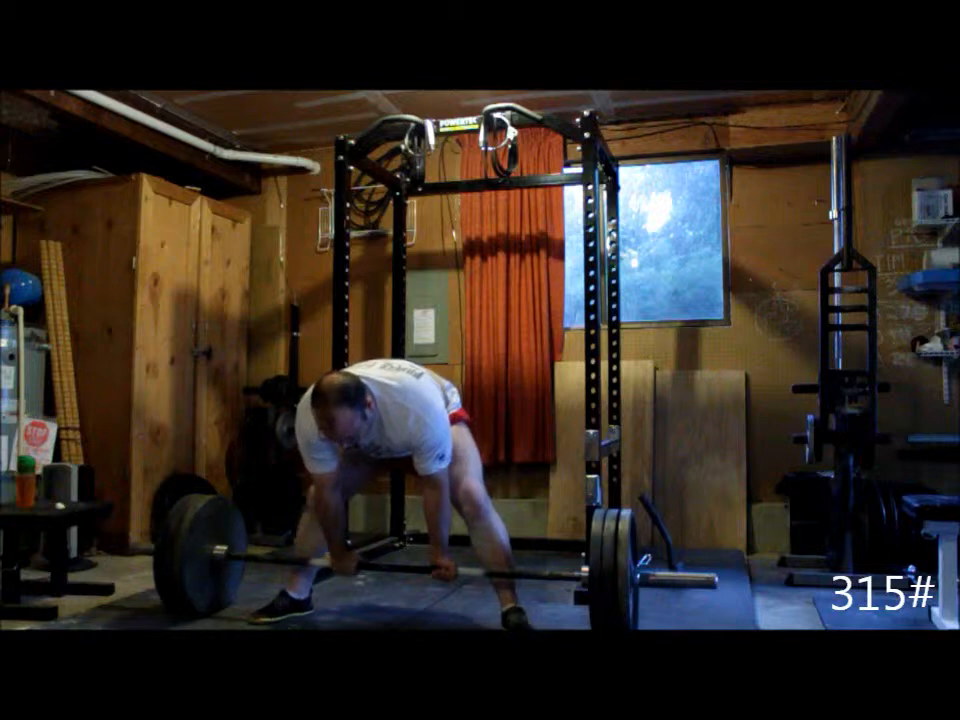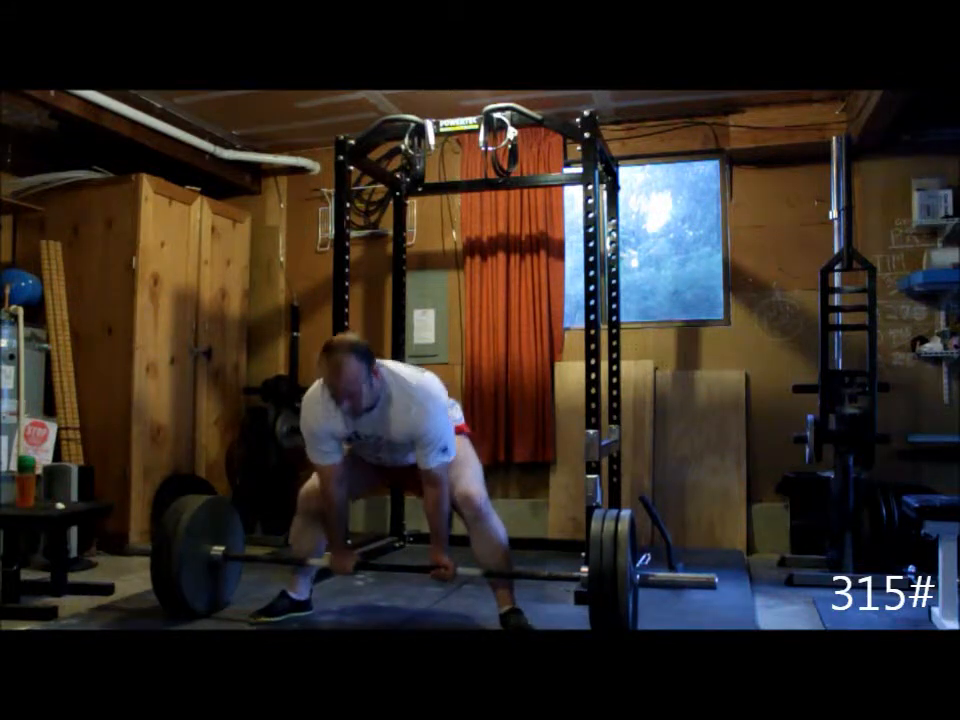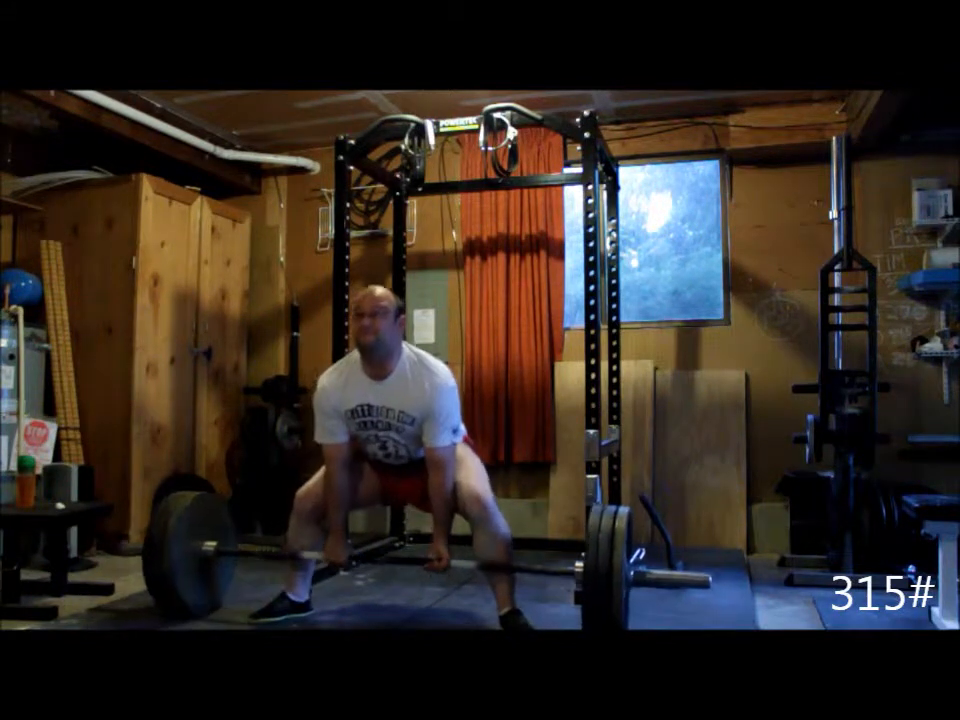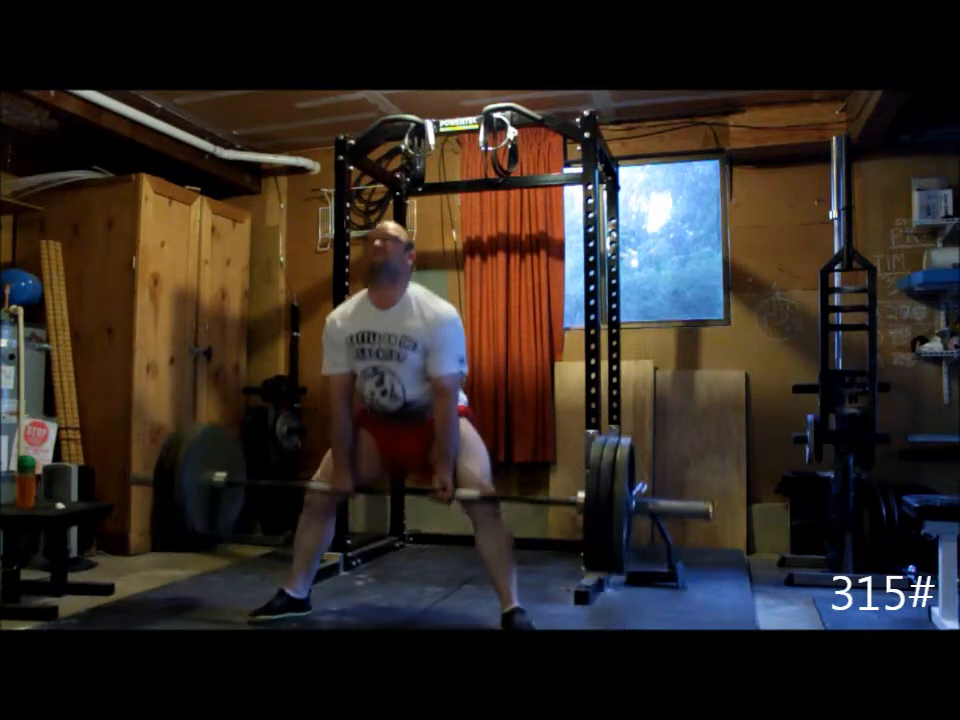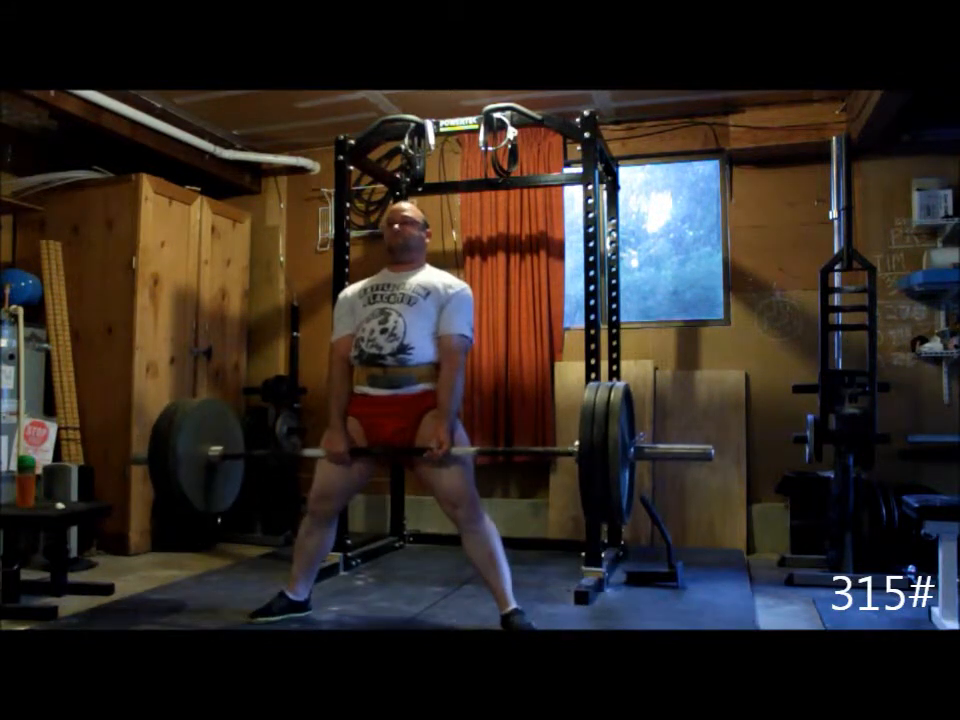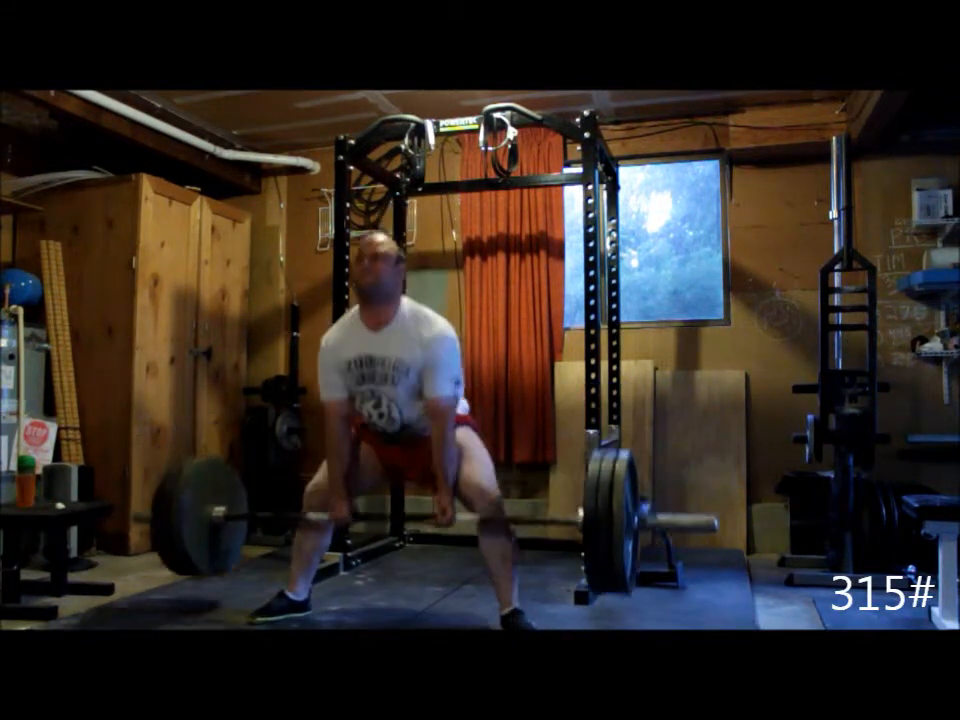
dt=0.7s
person 1, frame 1
left shoulder: (422, 412)
right shoulder: (309, 417)
left elbow: (435, 486)
right elbow: (328, 491)
left wrist: (439, 552)
right wrist: (338, 552)
left hip: (442, 414)
left knee: (473, 499)
right knee: (317, 498)
left ankle: (511, 608)
right ankle: (296, 594)
person 1, frame 2
left shoulder: (424, 397)
right shoulder: (314, 404)
left elbow: (434, 483)
right elbow: (333, 484)
left wrist: (439, 550)
right wrist: (338, 548)
left hip: (437, 455)
left knee: (473, 502)
right knee: (310, 500)
left ankle: (508, 609)
right ankle: (297, 595)
person 1, frame 3
left shoulder: (434, 381)
right shoulder: (332, 385)
left elbow: (439, 466)
right elbow: (338, 465)
left wrist: (440, 538)
right wrist: (336, 535)
left hip: (438, 455)
right hip: (375, 461)
left knee: (480, 505)
right knee: (305, 503)
left ankle: (508, 611)
right ankle: (296, 597)
person 1, frame 4
left shoulder: (438, 317)
right shoulder: (341, 320)
left elbow: (446, 397)
right elbow: (340, 398)
left wrist: (445, 469)
right wrist: (341, 468)
left hip: (435, 421)
right hip: (376, 423)
left knee: (483, 502)
right knee: (318, 496)
left ankle: (512, 610)
right ankle: (294, 594)
person 1, frame 5
left shoulder: (449, 288)
right shoulder: (354, 294)
left elbow: (454, 359)
right elbow: (340, 361)
left wrist: (444, 423)
right wrist: (336, 427)
left hip: (422, 406)
right hip: (363, 407)
left knee: (466, 510)
right knee: (321, 504)
left ankle: (510, 610)
right ankle: (295, 595)
person 1, frame 6
left shoulder: (432, 332)
right shoulder: (335, 340)
left elbow: (441, 419)
right elbow: (337, 421)
left wrist: (444, 490)
right wrist: (339, 493)
left hip: (441, 429)
right hip: (376, 436)
left knee: (486, 498)
right knee: (317, 496)
left ankle: (511, 612)
right ankle: (294, 596)
